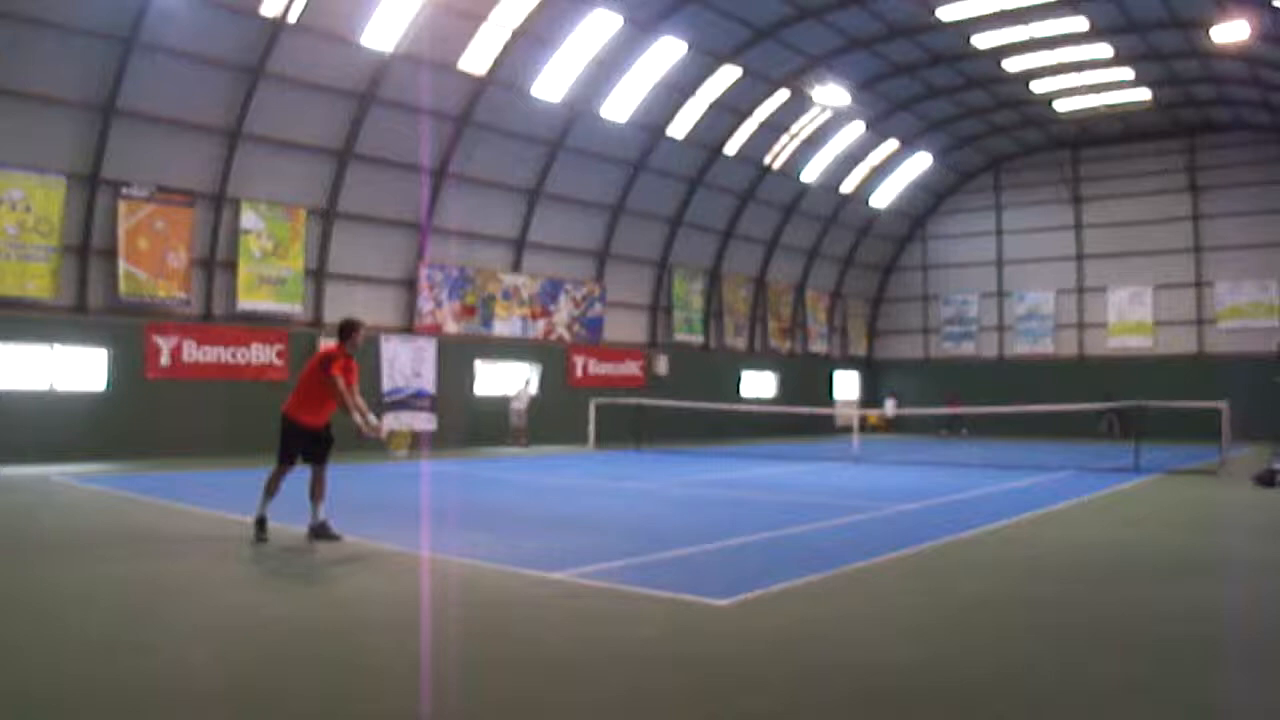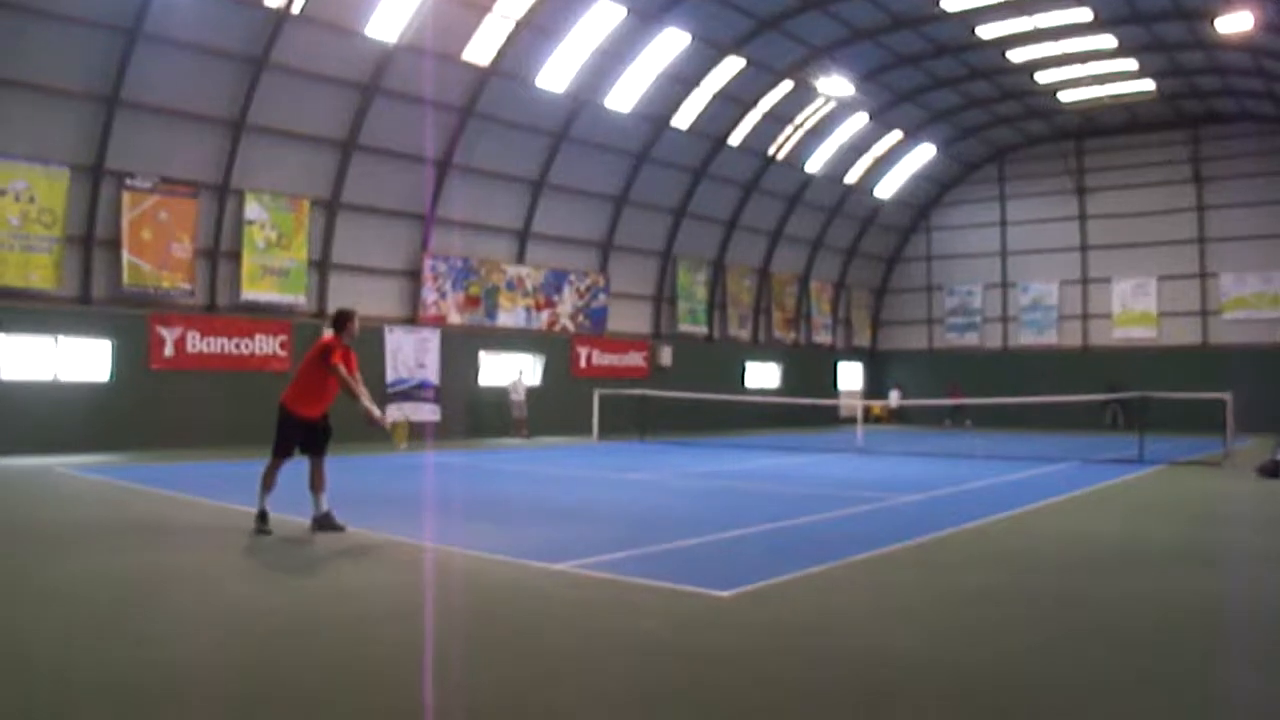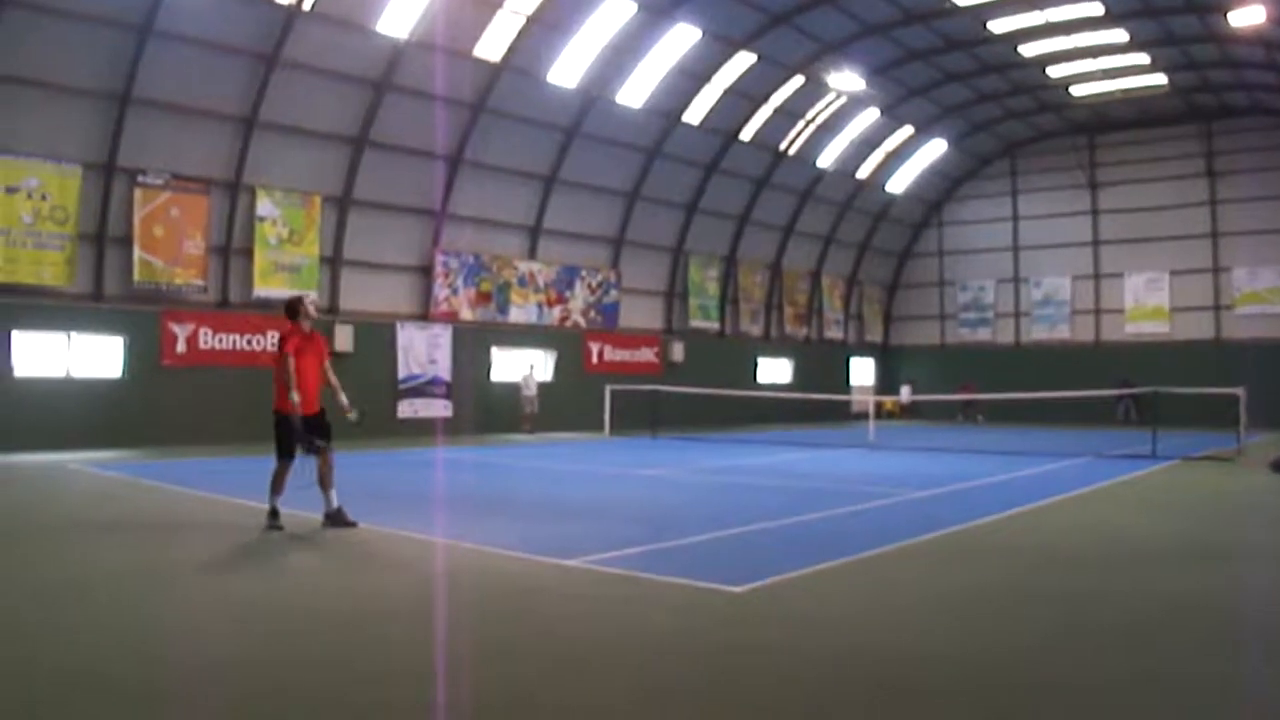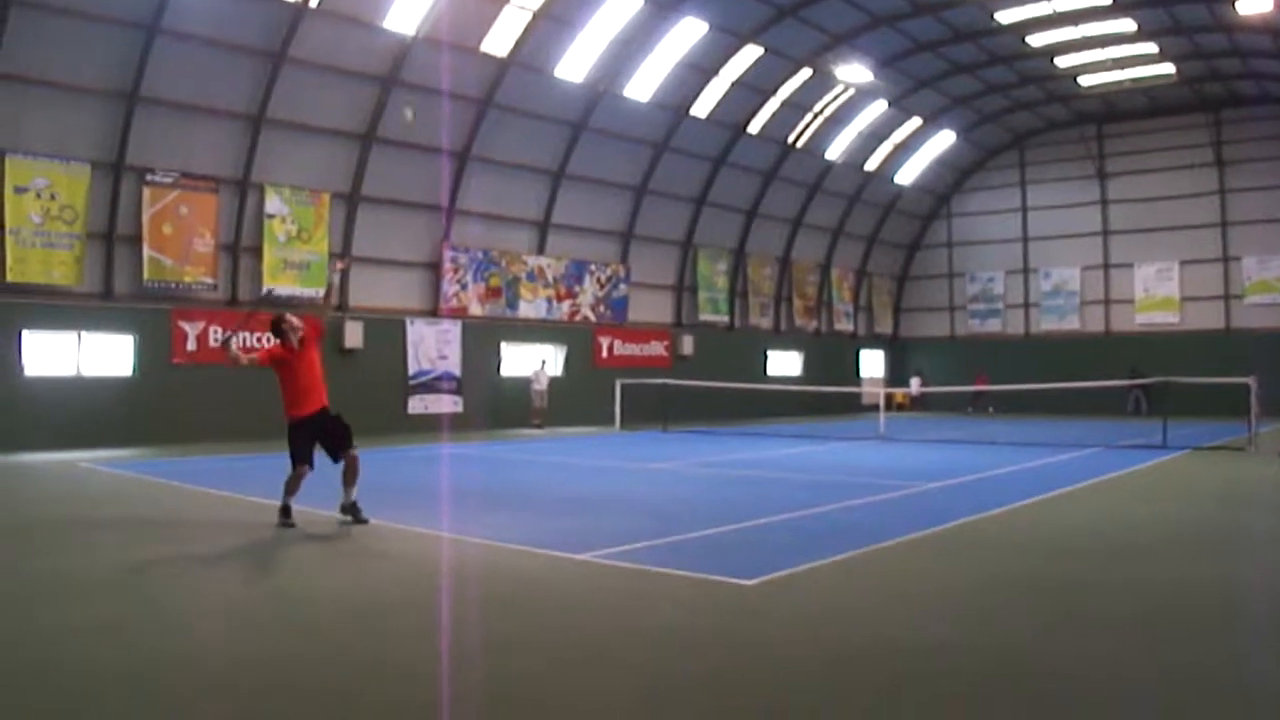
dt=0.5s
person 1, frame 1
left shoulder: (350, 363)
right shoulder: (331, 356)
left elbow: (355, 396)
right elbow: (340, 393)
left wrist: (371, 420)
right wrist: (359, 421)
left hip: (319, 423)
right hip: (297, 420)
left knee: (320, 469)
right knee: (283, 468)
left ankle: (317, 523)
right ankle: (260, 518)
person 1, frame 2
left shoulder: (348, 354)
right shoulder: (329, 347)
left elbow: (358, 385)
right elbow: (345, 382)
left wrist: (376, 411)
right wrist: (369, 408)
left hip: (316, 414)
right hip: (294, 411)
left knee: (318, 461)
right knee: (278, 460)
left ankle: (321, 514)
right ankle: (262, 512)
person 1, frame 3
left shoulder: (318, 339)
right shoulder: (290, 336)
left elbow: (327, 371)
right elbow: (289, 368)
left wrist: (341, 396)
right wrist: (293, 396)
left hip: (313, 410)
right hip: (288, 411)
left knee: (325, 457)
right knee: (285, 462)
left ankle: (332, 510)
right ankle: (273, 511)
person 1, frame 4
left shoulder: (310, 340)
right shoulder: (277, 353)
left elbow: (327, 307)
right elbow: (247, 359)
left wrist: (334, 277)
right wrist: (234, 352)
left hip: (323, 413)
right hip: (300, 420)
left knee: (352, 456)
right knee: (301, 470)
left ankle: (349, 503)
right ankle: (285, 507)
